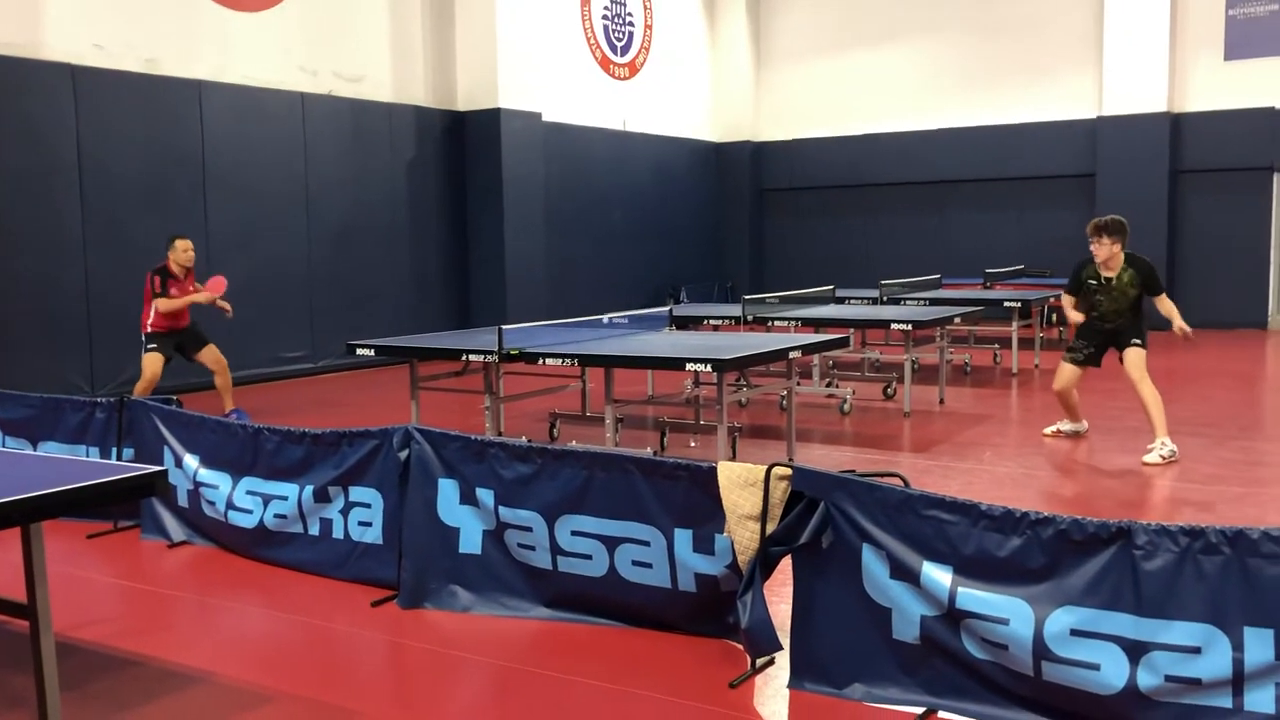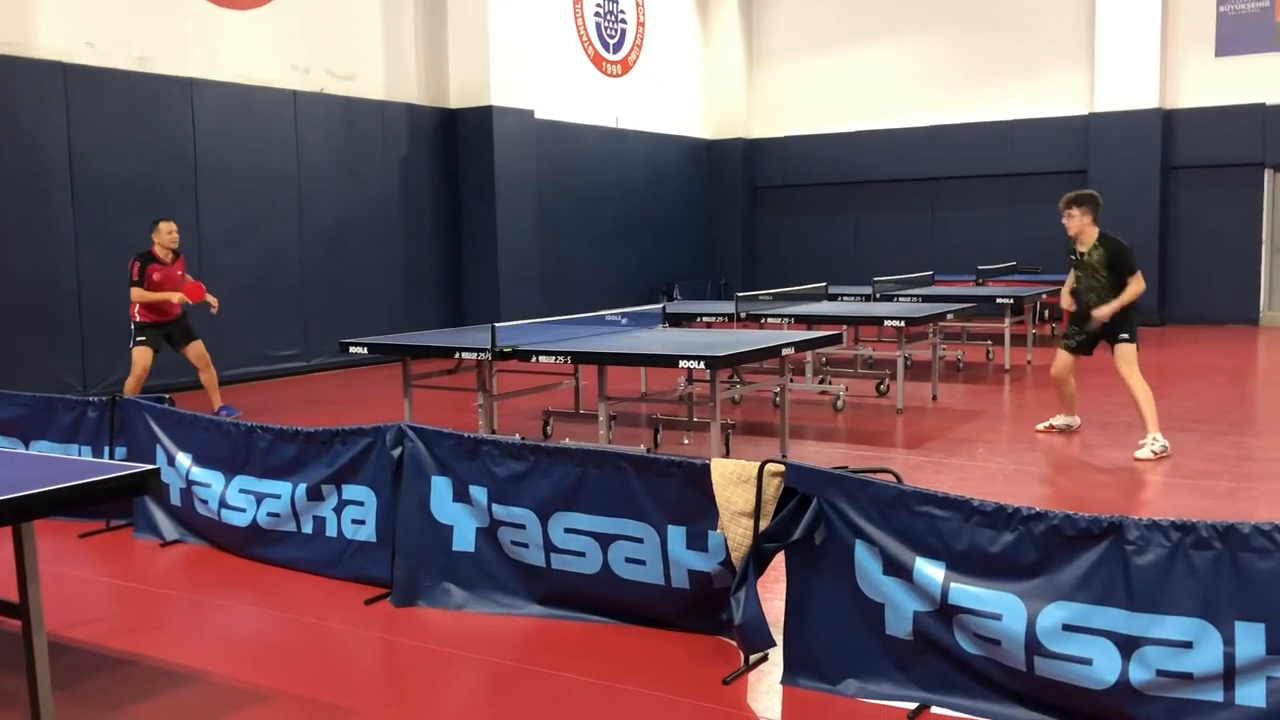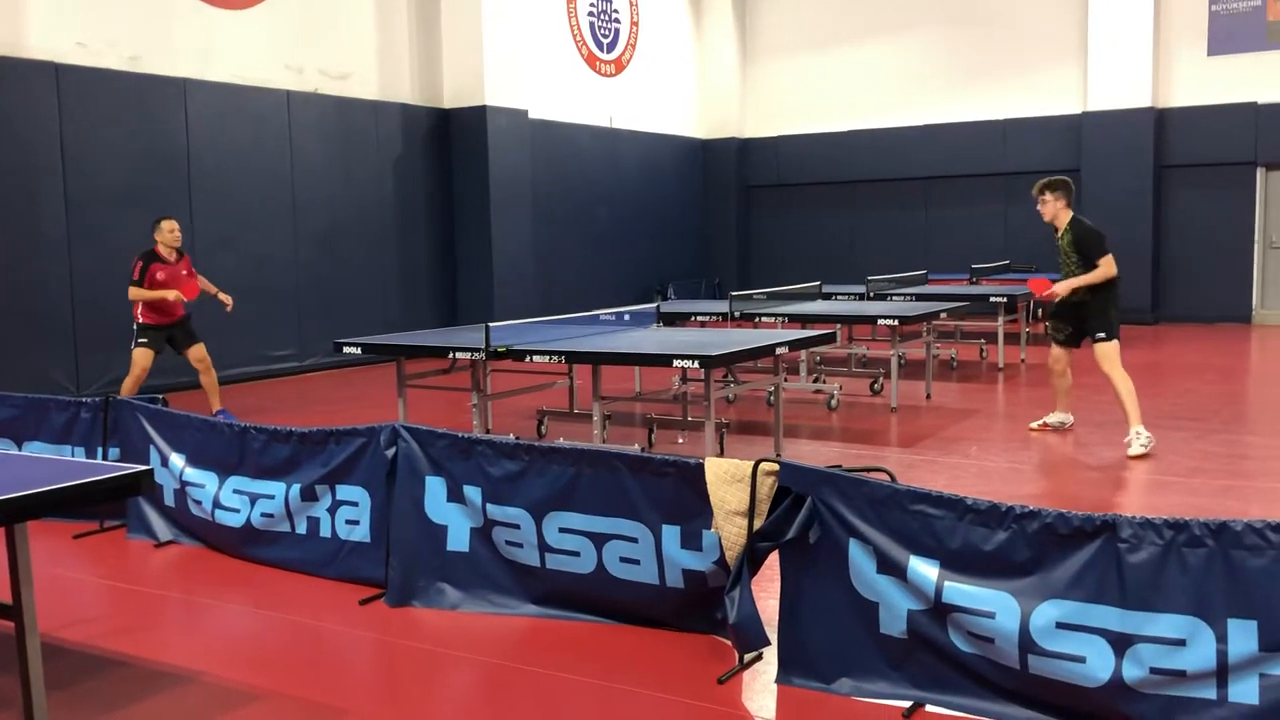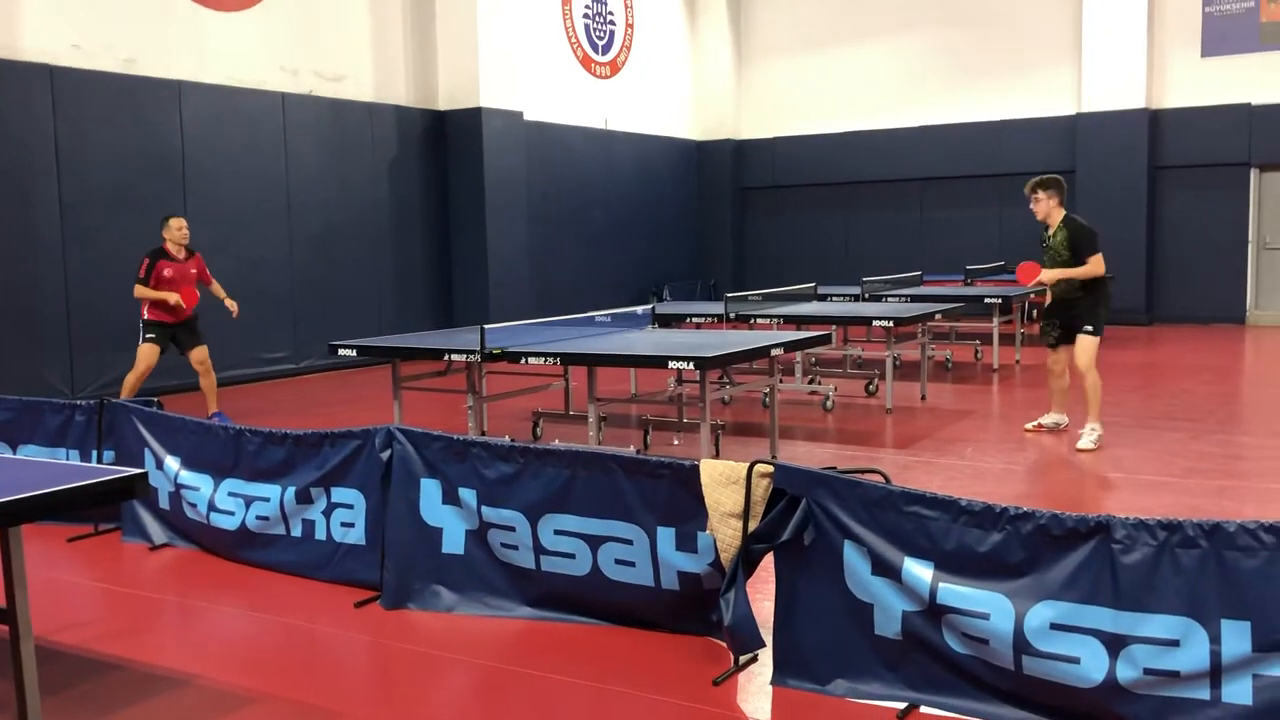
dt=0.2s
person 1, frame 1
left shoulder: (1141, 267)
right shoulder: (1085, 268)
left elbow: (1161, 299)
right elbow: (1067, 297)
left wrist: (1176, 319)
right wrist: (1070, 313)
left hip: (1128, 326)
right hip: (1092, 328)
left knee: (1137, 375)
right knee: (1061, 386)
left ankle: (1164, 444)
right ankle: (1075, 424)
person 1, frame 2
left shoulder: (1114, 247)
right shoulder: (1073, 246)
left elbow: (1138, 284)
left wrist: (1111, 307)
right wrist: (1065, 292)
left hip: (1116, 315)
right hip: (1084, 314)
left knee: (1128, 371)
right knee: (1059, 372)
left ankle: (1155, 439)
right ankle: (1068, 418)
person 1, frame 3
left shoulder: (1084, 231)
right shoulder: (1060, 232)
left elbow: (1110, 269)
left wrist: (1071, 284)
right wrist: (1061, 288)
left hip: (1099, 304)
right hip: (1074, 304)
left knee: (1109, 367)
right knee: (1056, 362)
left ankle: (1139, 433)
right ankle: (1062, 416)
person 1, frame 4
left shoulder: (1078, 229)
right shoulder: (1047, 233)
left elbow: (1099, 268)
left wrist: (1058, 274)
right wrist: (1051, 291)
left hip: (1089, 302)
right hip: (1062, 304)
left knee: (1083, 363)
right knee: (1056, 363)
left ankle: (1092, 426)
right ankle: (1057, 416)
person 2, frame 1
left shoulder: (188, 272)
right shoulder: (158, 275)
right elbow: (162, 307)
left wrist: (216, 301)
right wrist: (194, 298)
left hip: (185, 328)
right hip: (158, 332)
left knee: (220, 364)
right knee: (150, 376)
left ankle: (230, 410)
person 2, frame 2
left shoulder: (178, 258)
right shoulder: (142, 261)
right elbow: (136, 295)
left wrist: (205, 295)
right wrist: (169, 296)
left hip: (175, 319)
right hip: (147, 322)
left knee: (203, 360)
right knee: (140, 370)
left ankle: (219, 408)
person 2, frame 3
left shoulder: (183, 258)
right shoulder: (145, 261)
left elbow: (196, 278)
right elbow: (133, 293)
left wrist: (218, 293)
right wrist: (165, 293)
left hip: (178, 321)
right hip: (149, 323)
left knee: (204, 362)
right knee: (139, 371)
left ankle: (217, 411)
person 2, frame 4
left shoulder: (195, 258)
right shoulder: (154, 259)
left elbow: (209, 281)
right elbow: (138, 291)
left wrist: (225, 298)
right wrist: (167, 295)
left hip: (185, 321)
right hip: (155, 321)
left knee: (204, 365)
right knee: (143, 367)
left ankle: (214, 413)
